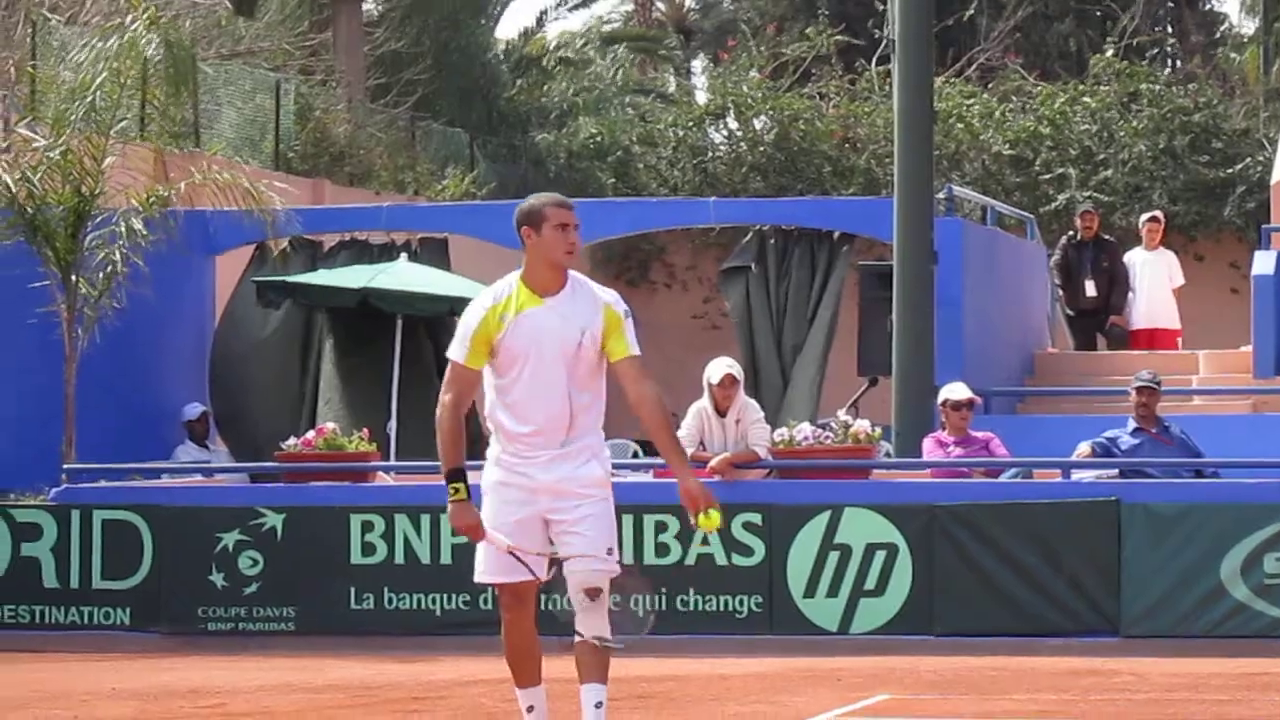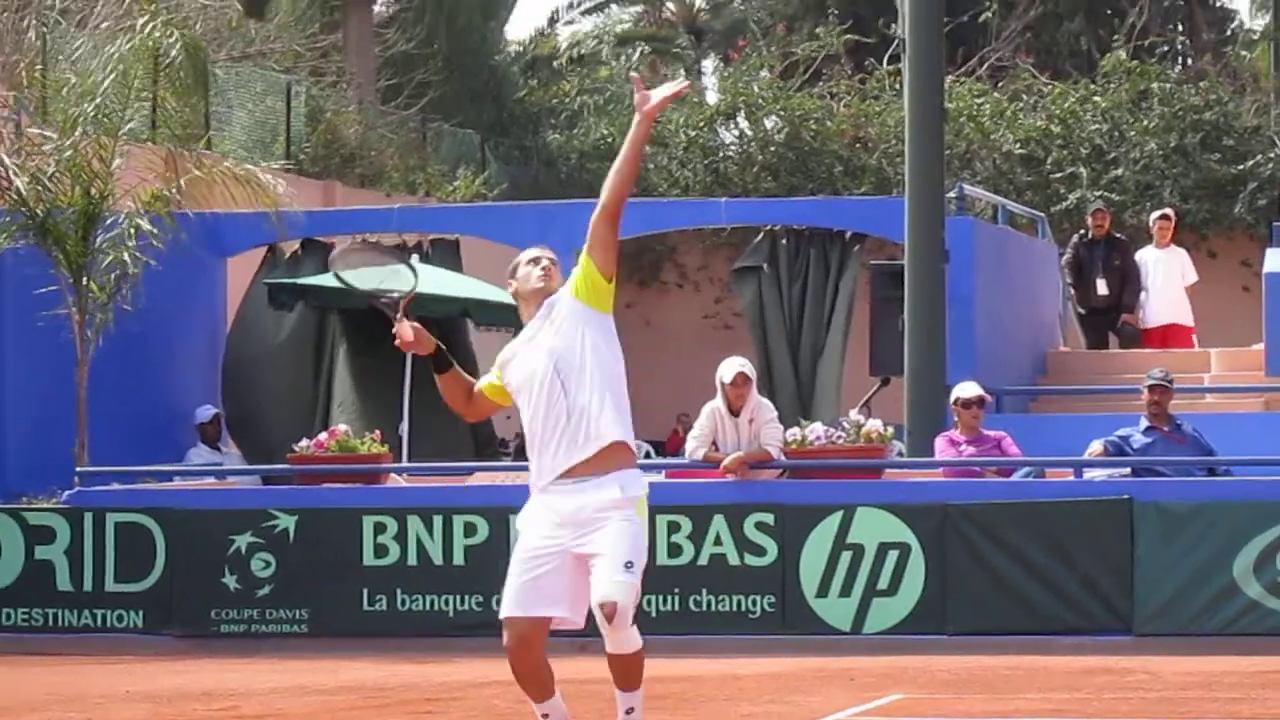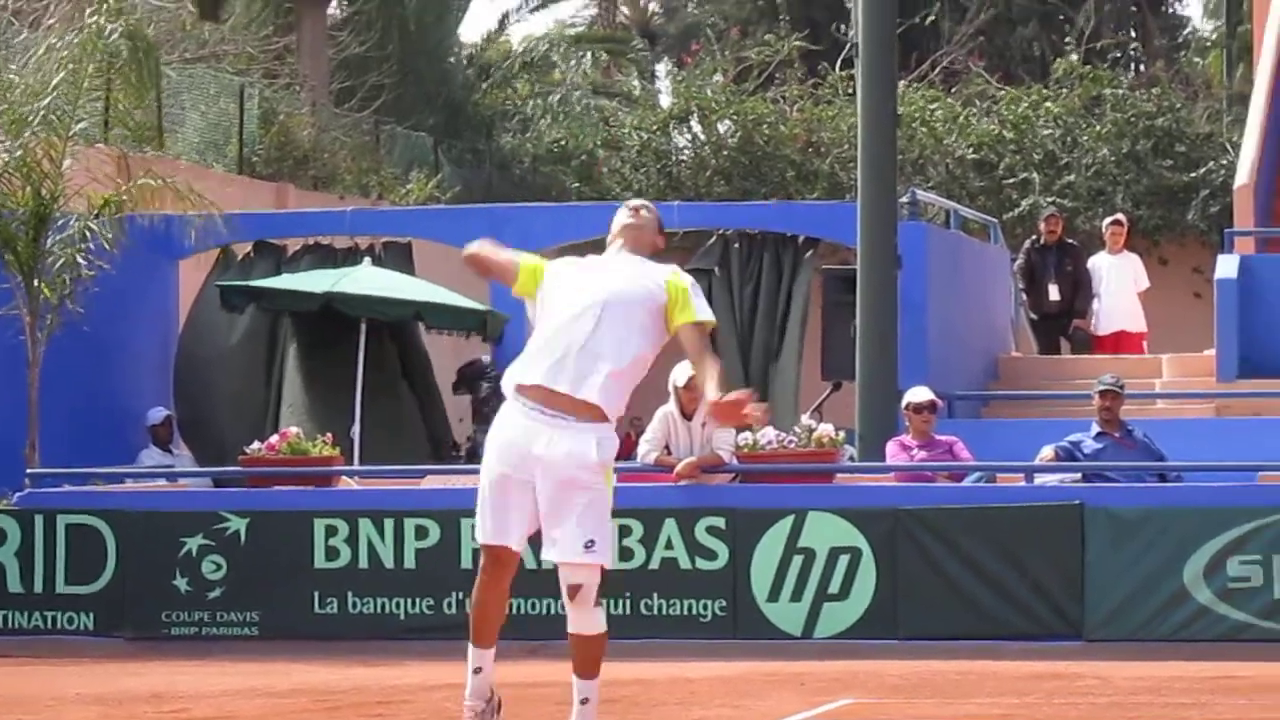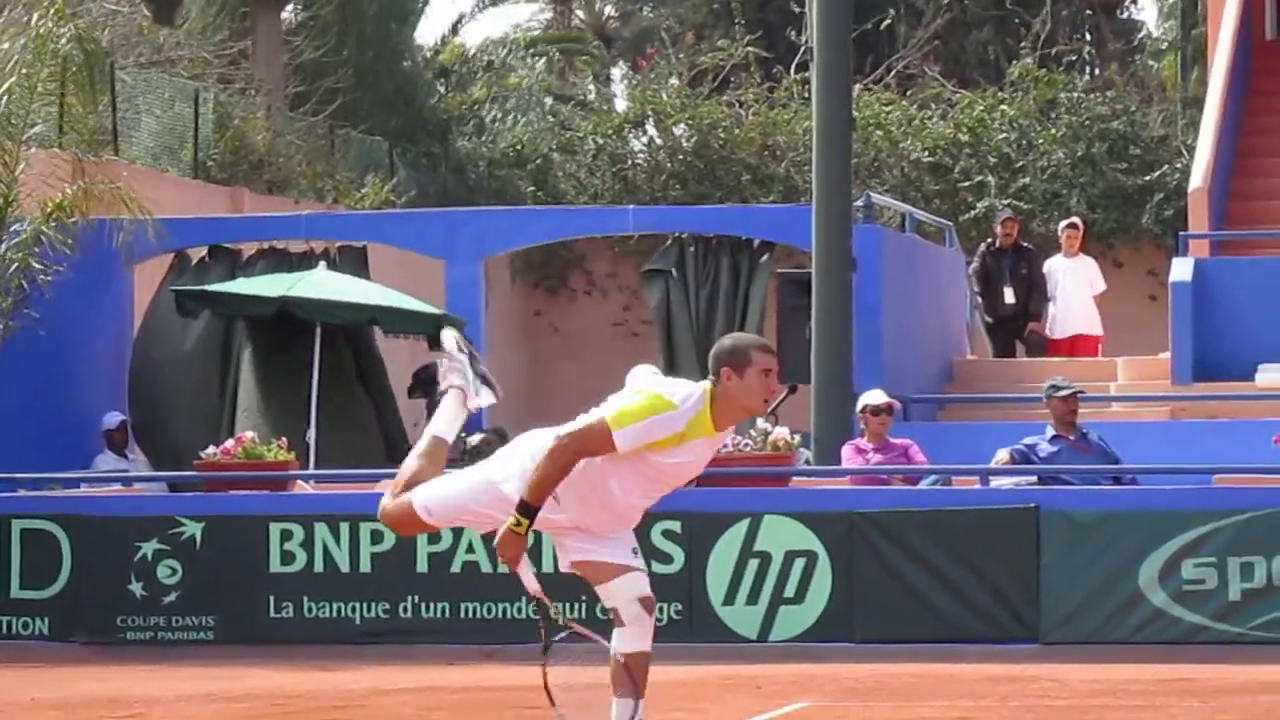
dt=0.5s
person 1, frame 1
left shoulder: (603, 306)
right shoulder: (490, 309)
left elbow: (640, 389)
right elbow: (452, 403)
left wrist: (683, 470)
right wrist: (457, 490)
left hip: (582, 476)
right hip: (512, 477)
left knee: (592, 596)
right knee: (515, 601)
person 1, frame 2
left shoulder: (584, 302)
right shoulder: (515, 359)
left elbow: (609, 208)
right elbow: (472, 406)
left wrist: (644, 120)
right wrist: (433, 350)
left hip: (613, 498)
right hip: (548, 508)
left knee: (615, 611)
right knee: (521, 642)
person 1, frame 3
left shoulder: (670, 285)
right shoulder: (560, 272)
left elbow: (703, 350)
right elbow: (481, 258)
left wrist: (718, 398)
left hip: (584, 441)
right hip: (520, 427)
left knee: (580, 589)
right knee: (495, 564)
person 1, frame 4
left shoulder: (718, 426)
right shoulder: (670, 406)
right elbow: (566, 443)
right wrist: (520, 523)
right hip: (533, 477)
left knee: (637, 604)
right knee: (396, 514)
